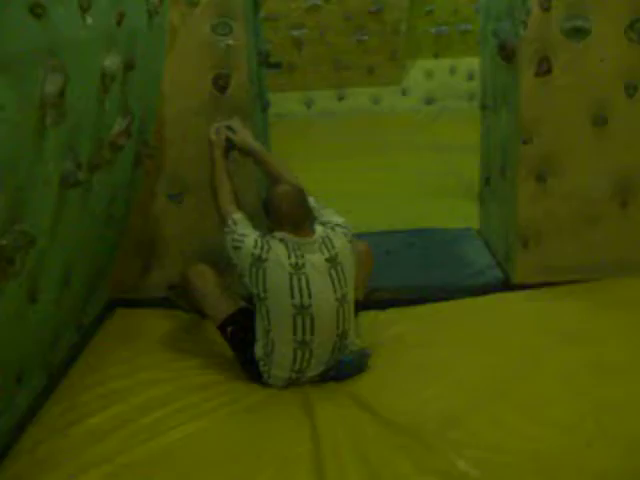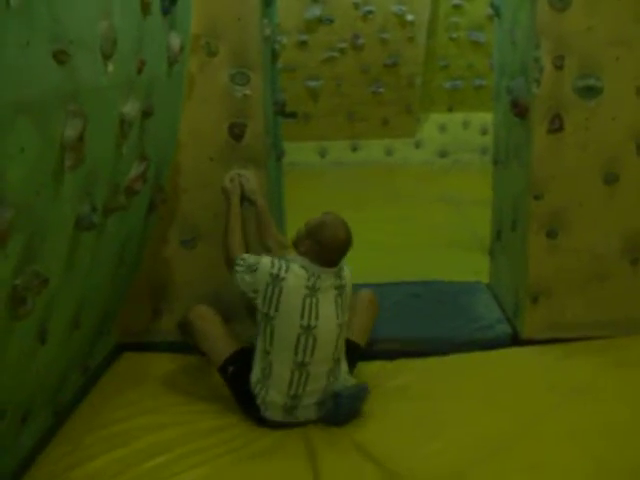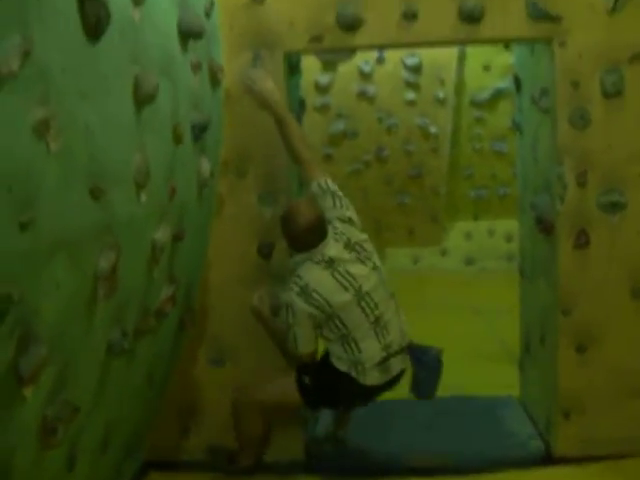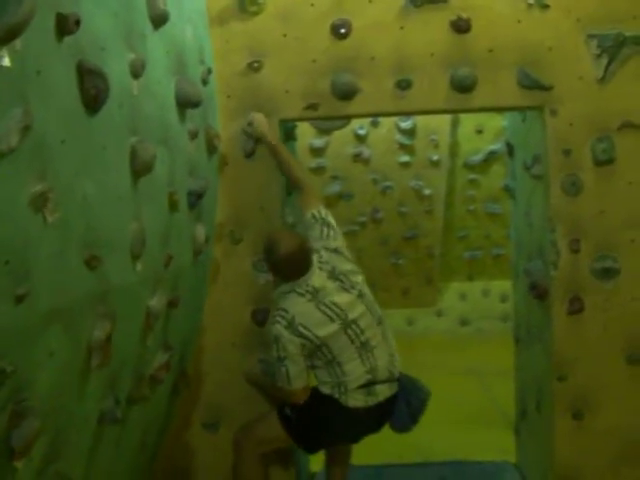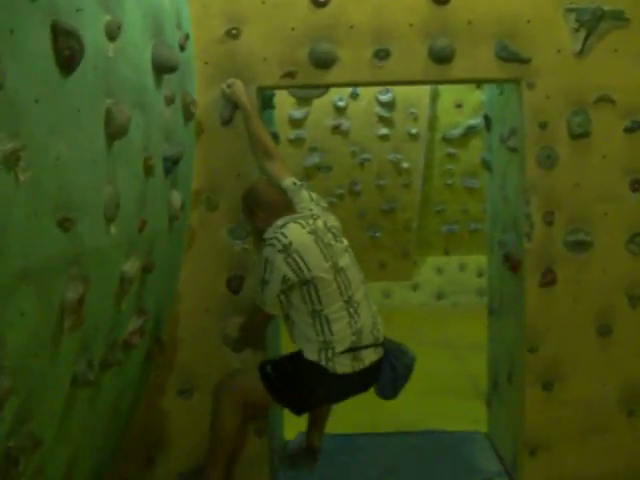
dt=1s
person 1, frame 1
left shoulder: (259, 254)
right shoulder: (339, 237)
left elbow: (228, 207)
right elbow: (296, 191)
left wrist: (217, 152)
right wrist: (254, 148)
left hip: (274, 373)
right hip: (337, 361)
left knee: (197, 273)
right knee: (362, 250)
person 1, frame 2
left shoulder: (276, 273)
right shoulder: (342, 275)
left elbow: (235, 261)
right elbow: (281, 249)
left wrist: (233, 201)
right wrist: (258, 200)
left hip: (270, 411)
right hip: (330, 400)
left knee: (197, 313)
right knee: (367, 297)
person 1, frame 3
left shoulder: (300, 292)
right shoulder: (344, 227)
left elbow: (303, 358)
right elbow: (310, 164)
left wrist: (267, 315)
right wrist: (276, 105)
left hip: (360, 380)
right hip: (396, 362)
left knee: (245, 400)
left ankle: (244, 464)
person 1, frame 4
left shoulder: (287, 319)
right shoulder: (332, 253)
left elbow: (297, 395)
right elbow: (307, 187)
left wrist: (257, 379)
right wrist: (271, 139)
left hip: (350, 408)
right hip: (387, 397)
left knee: (246, 442)
person 1, frame 5
left shoulder: (282, 246)
right shoulder: (315, 212)
left elbow: (265, 311)
right elbow: (270, 161)
left wrist: (244, 335)
right wrist: (246, 107)
left hip: (333, 371)
right hip: (370, 359)
left knee: (230, 391)
right ankle: (312, 442)
